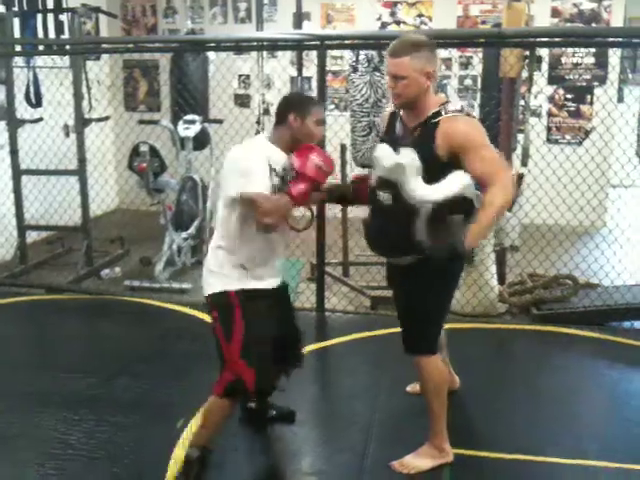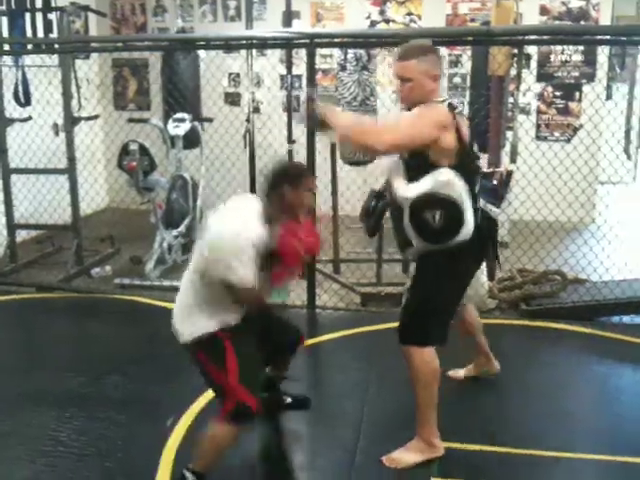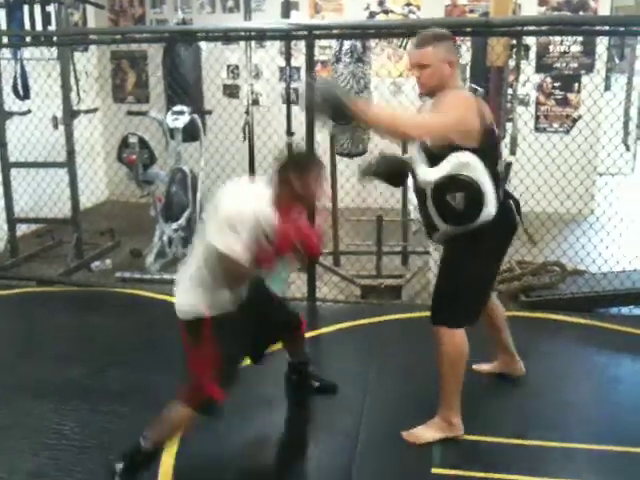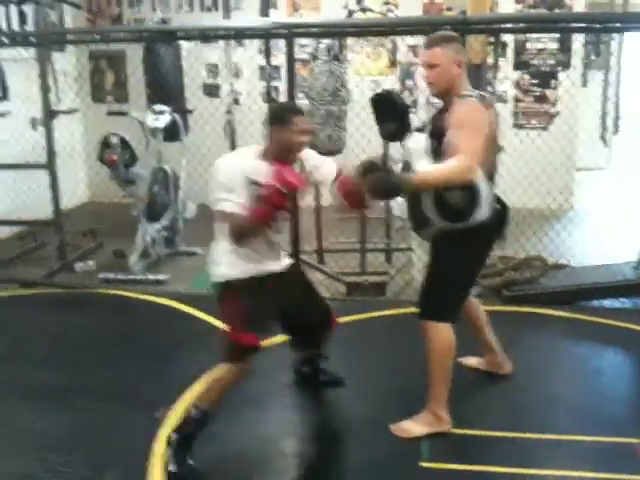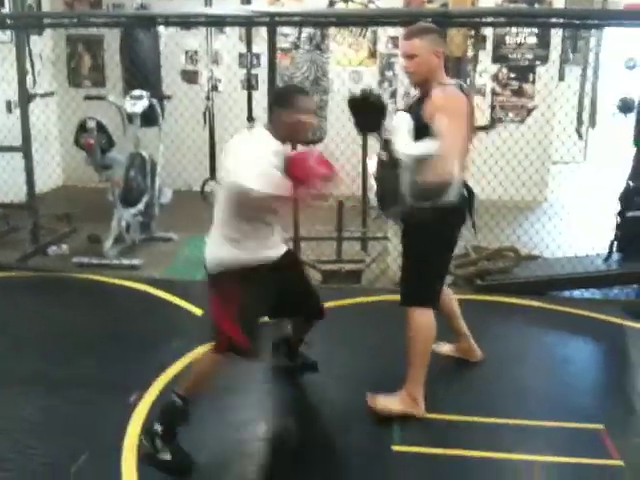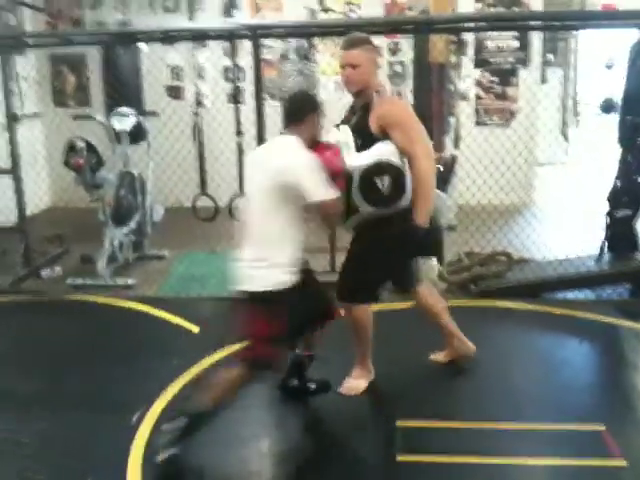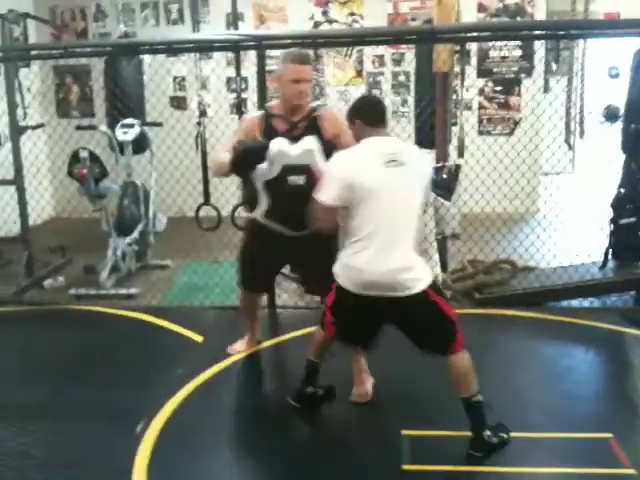
dt=0.4s
person 1, frame 1
left shoulder: (455, 126)
right shoulder: (391, 119)
left elbow: (503, 185)
left wrist: (465, 241)
right wrist: (345, 190)
left hip: (432, 253)
right hip: (399, 247)
left knee: (421, 342)
right knee: (423, 324)
left ankle: (438, 445)
right ankle: (446, 376)
person 1, frame 2
left shoulder: (435, 117)
right shoulder: (433, 117)
left elbow: (379, 139)
right elbow: (419, 172)
left wrist: (326, 112)
left hip: (455, 244)
left knee: (416, 335)
right knee: (449, 300)
left ankle: (428, 439)
right ankle: (485, 361)
person 1, frame 3
left shoulder: (460, 104)
right shoulder: (445, 107)
left elbow: (417, 128)
right elbow: (429, 149)
left wrist: (354, 108)
right wrist: (393, 166)
left hip: (482, 227)
right hip: (476, 221)
left knee: (448, 317)
right knee: (477, 293)
left ankle: (448, 418)
right ankle: (509, 359)
person 1, frame 4
left shoulder: (470, 110)
right shoulder: (450, 108)
left elbow: (463, 168)
right elbow: (433, 156)
left wrist: (402, 181)
left hip: (469, 225)
right hip: (458, 220)
left knee: (435, 312)
right knee: (456, 293)
left ankle: (436, 414)
right ankle: (495, 358)
person 1, frame 5
left shoulder: (447, 97)
right shoulder: (422, 98)
left elbow: (452, 149)
right elbow: (404, 145)
left wrist: (426, 188)
left hip: (437, 209)
right hip: (422, 206)
left knee: (417, 297)
right knee: (430, 281)
left ankle: (412, 395)
right ankle: (466, 344)
person 1, frame 6
left shoulder: (388, 107)
right shoulder: (357, 109)
left elbow: (423, 158)
left wrist: (419, 221)
left hip: (387, 219)
right hip: (377, 215)
left knee: (352, 293)
right knee: (407, 282)
left ankle: (364, 366)
right ankle: (456, 341)
person 1, frame 7
left shoulder: (327, 119)
right shoulder: (255, 122)
right elbow: (220, 164)
right wrist: (235, 160)
left hip: (313, 227)
right hip: (268, 226)
right knee: (249, 286)
left ankle: (361, 369)
right ankle: (252, 335)
person 2, frame 1
left shoulder: (283, 159)
right shoulder: (249, 156)
right elbow: (266, 217)
right wrist: (301, 186)
left hip: (267, 279)
right hip: (234, 284)
left knee: (284, 354)
right knee: (239, 380)
left ankle: (259, 404)
person 2, frame 2
left shoulder: (251, 206)
right shoulder: (236, 233)
left elbow: (258, 260)
right elbow: (250, 300)
left hip: (229, 309)
right hip: (207, 323)
left knee: (286, 341)
right knee: (239, 407)
left ankle: (271, 393)
person 2, frame 3
left shoulder: (274, 204)
right shoulder: (244, 208)
right elbow: (234, 274)
left wrist: (297, 240)
right wrist: (278, 248)
left hip: (239, 291)
right hip: (208, 306)
left knee: (291, 323)
right knee: (204, 399)
left ankle: (300, 376)
person 2, frame 4
left shoulder: (303, 159)
right shoulder: (232, 167)
left elbow: (347, 185)
right elbow: (237, 232)
left wrist: (356, 187)
right wrist: (272, 200)
left hip: (278, 265)
right hip: (239, 274)
left knee: (321, 321)
right knee: (241, 359)
left ankle: (308, 368)
right ankle: (182, 439)
person 2, frame 5
left shoulder: (275, 147)
right shoulder: (256, 149)
right elbow: (255, 206)
right wrist: (298, 181)
left hip: (271, 252)
right hip: (235, 260)
left knee: (309, 309)
right knee: (229, 347)
left ankle: (289, 352)
right ankle: (163, 427)
person 2, frame 6
left shoulder: (264, 153)
right shoulder: (300, 159)
right elbow: (331, 213)
right wrist: (330, 172)
left hip: (282, 265)
right hip: (268, 278)
left knee: (319, 313)
right knee: (257, 362)
left ankle: (296, 377)
right ankle: (186, 421)
person 2, frame 7
left shoulder: (344, 162)
right shoulder: (422, 159)
left elbow: (323, 223)
left hip: (354, 275)
right hip: (408, 278)
left knee: (333, 325)
right knee: (453, 344)
left ankle: (308, 387)
right ankle: (481, 433)
